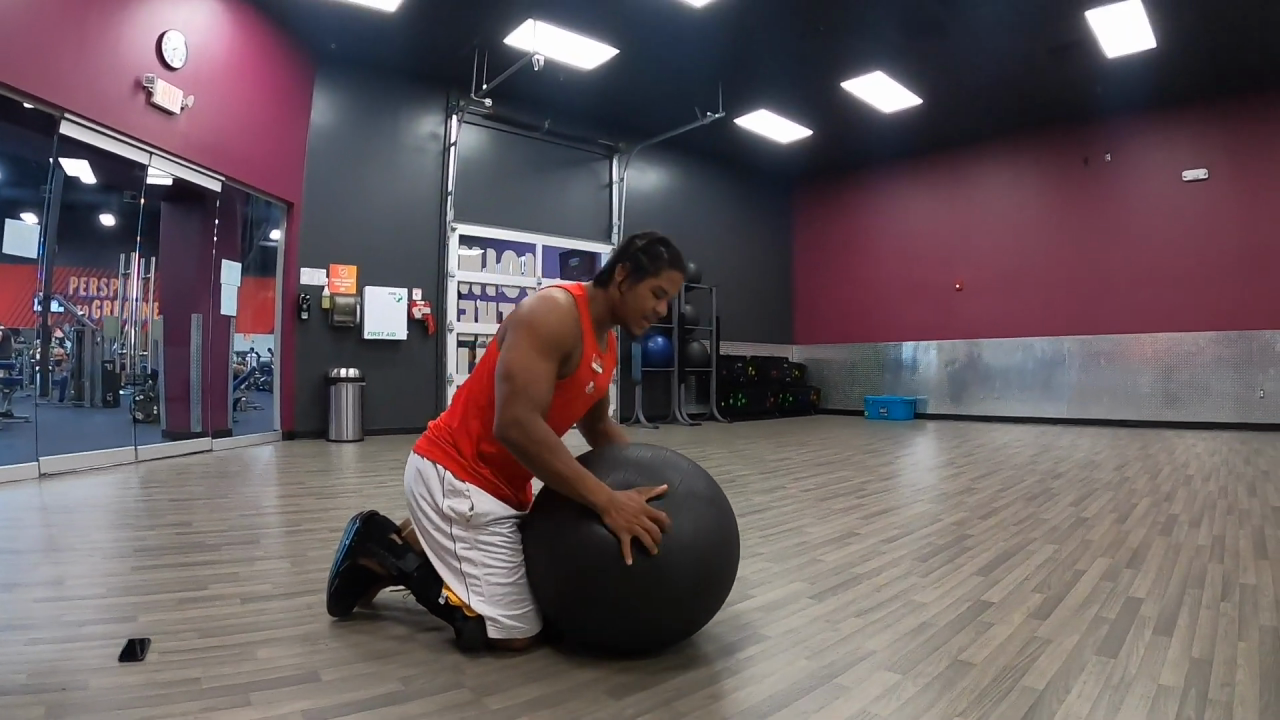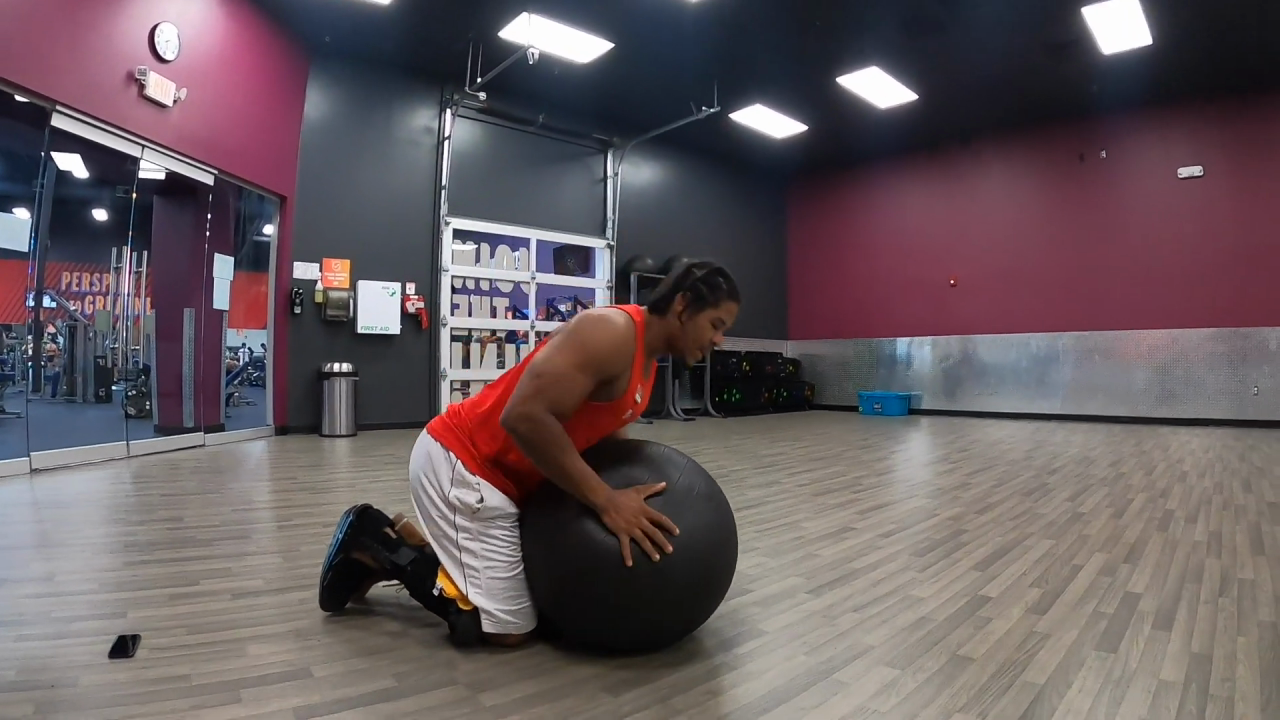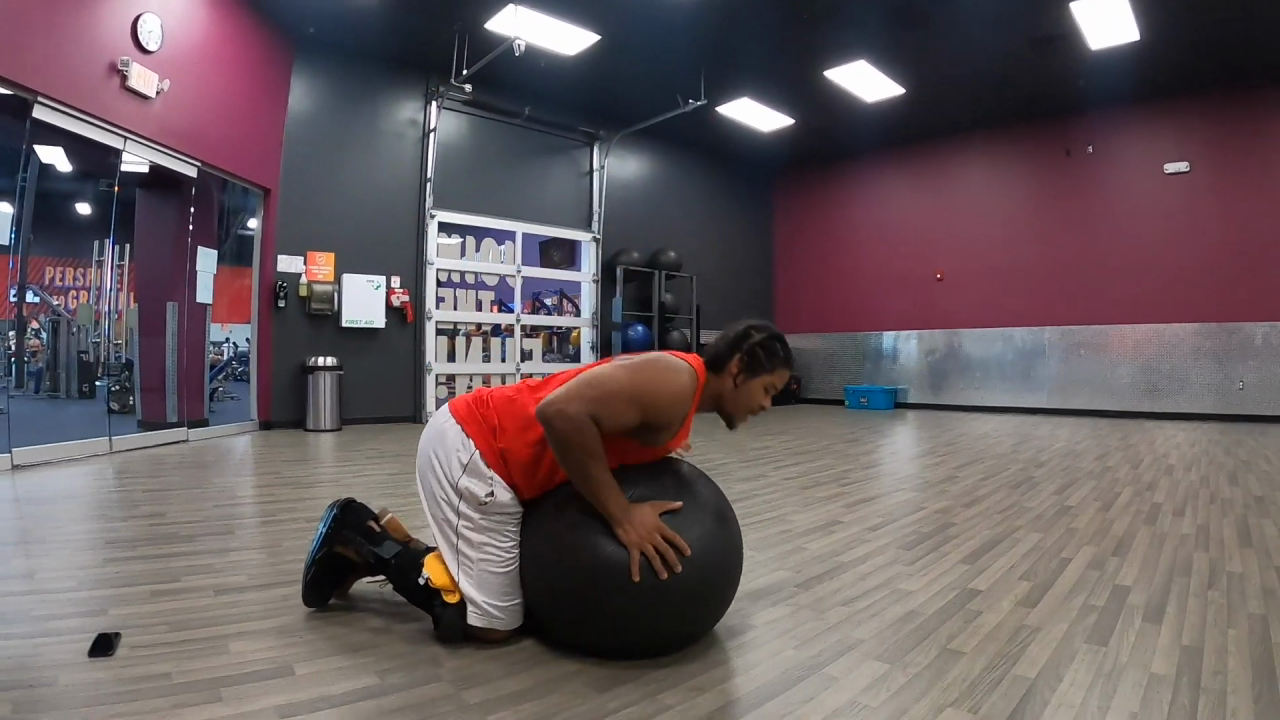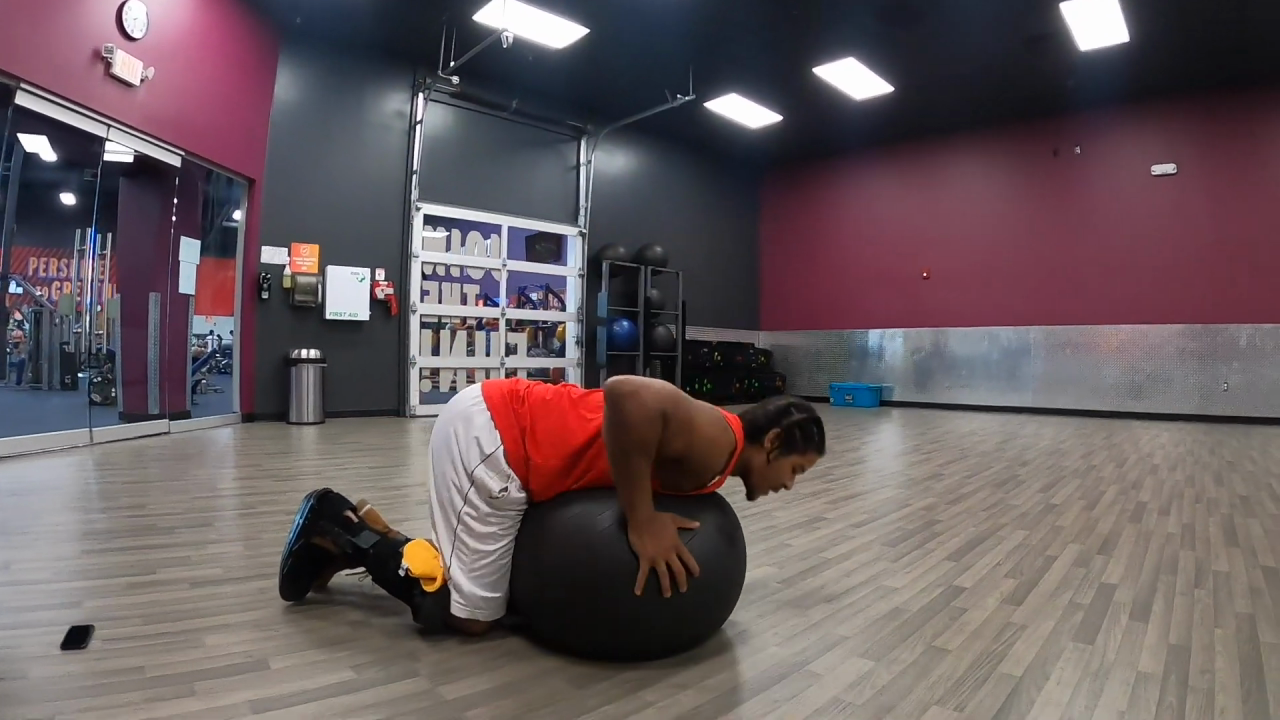
dt=0.2s
person 1, frame 1
left shoulder: (606, 341)
right shoulder: (555, 312)
left elbow: (597, 423)
right elbow: (515, 425)
left wrist: (649, 479)
right wrist: (607, 500)
left hip: (498, 483)
right hip: (455, 477)
right knee: (515, 632)
left ankle: (411, 544)
right ankle: (384, 554)
person 1, frame 2
left shoulder: (644, 354)
right shoulder: (616, 332)
left elbow: (591, 427)
right elbow: (524, 415)
left wrist: (649, 486)
right wrist: (607, 502)
left hip: (494, 473)
right hip: (459, 464)
right knee: (510, 627)
left ankle: (400, 540)
right ankle: (378, 547)
person 1, frame 3
left shoulder: (686, 390)
right shoulder: (676, 383)
right elbow: (560, 412)
right wrist: (621, 515)
left hip: (477, 441)
right hip: (469, 447)
right knee: (493, 623)
left ankle: (388, 538)
right ankle: (361, 541)
person 1, frame 4
left shoulder: (701, 440)
right shoulder: (715, 441)
right elbow: (626, 394)
right wrist: (644, 522)
left hip: (491, 421)
right hip: (487, 431)
right knee: (470, 614)
left ankle: (363, 531)
right ankle: (341, 532)
